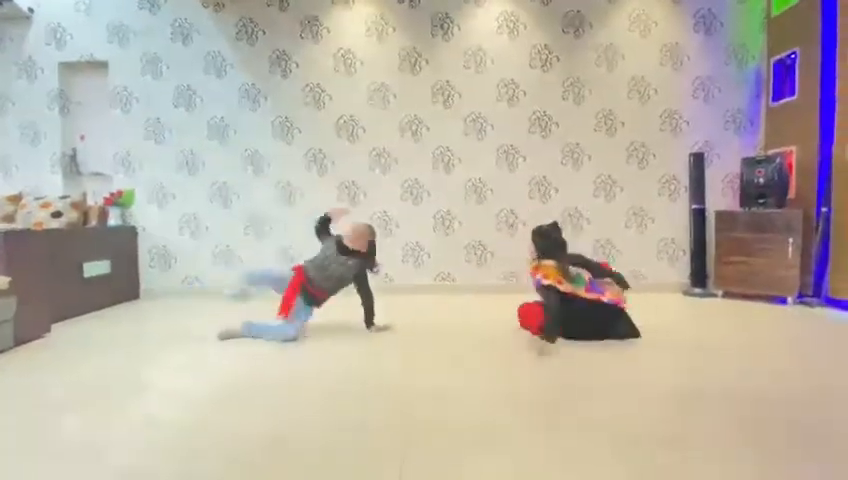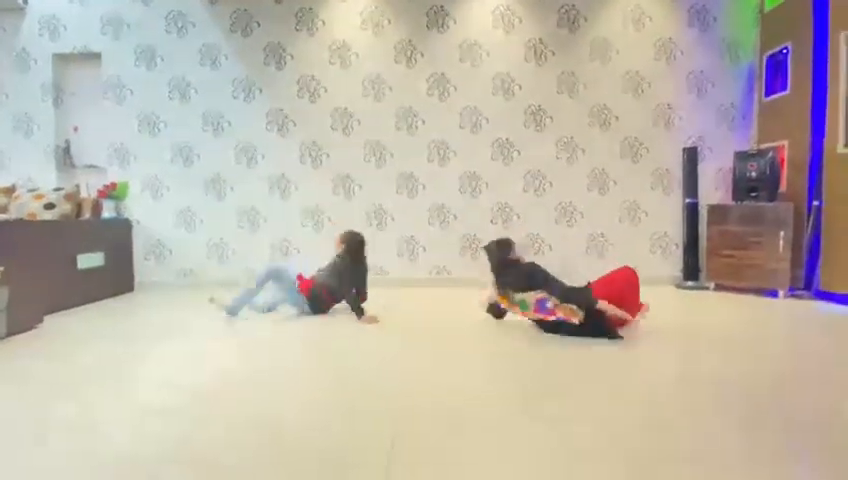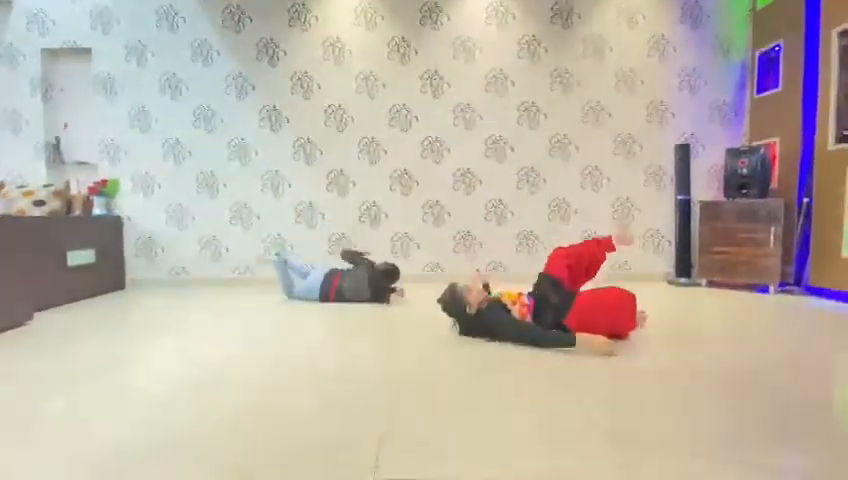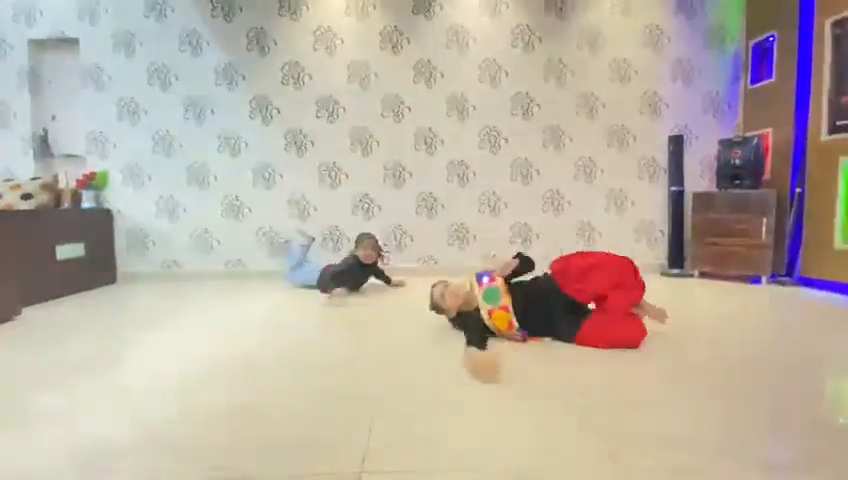
dt=0.4s
person 1, frame 1
left shoulder: (542, 274)
right shoulder: (574, 260)
left elbow: (552, 307)
right elbow: (616, 277)
left wrist: (546, 339)
right wrist: (622, 287)
left knee: (525, 311)
person 1, frame 2
left shoulder: (503, 287)
right shoulder: (529, 271)
left elbow: (497, 313)
right elbow: (562, 292)
left wrist: (491, 305)
right wrist: (603, 306)
left hip: (555, 326)
right knee: (627, 276)
right ankle: (627, 316)
person 1, frame 3
left shoulder: (479, 316)
right shoulder: (492, 319)
right elbow: (534, 337)
left wrist: (482, 284)
right wrist: (581, 341)
right hip: (562, 320)
left knee: (561, 256)
right knee: (622, 300)
left ankle: (613, 241)
right ankle: (628, 321)
person 1, frame 4
right shoulder: (472, 321)
left elbow: (527, 264)
right elbow: (476, 342)
left wrist: (510, 264)
right wrist: (473, 355)
right hip: (565, 326)
left knee: (620, 269)
right knee: (634, 334)
left ankle: (637, 305)
person 2, frame 1
left shoulder: (357, 265)
right shoulder: (333, 241)
left elbow: (366, 295)
right elbow: (320, 228)
left wrist: (370, 324)
right wrist: (330, 216)
left hip: (308, 299)
right hip: (294, 279)
left knee: (289, 334)
right knee: (251, 277)
left ankle: (246, 329)
person 2, frame 2
left shoulder: (342, 263)
right shoulder: (361, 267)
left elbow: (347, 290)
right elbow: (362, 296)
left wrist: (360, 315)
left hip: (310, 301)
right hip: (321, 305)
left knee: (273, 271)
right ankle: (269, 305)
person 2, frame 3
left shoulder: (368, 266)
right shoulder: (374, 294)
left elbow: (345, 254)
left wrist: (360, 255)
right wrist: (395, 291)
left hip: (329, 277)
right hip: (324, 290)
left knee: (307, 272)
right knee: (292, 291)
right ankle: (280, 262)
person 2, frame 4
left shoulder: (372, 262)
right shoulder: (350, 263)
right elbow: (328, 278)
left wrist: (390, 281)
right wrist: (333, 289)
left hip: (330, 270)
right hip: (322, 276)
right knee: (292, 273)
